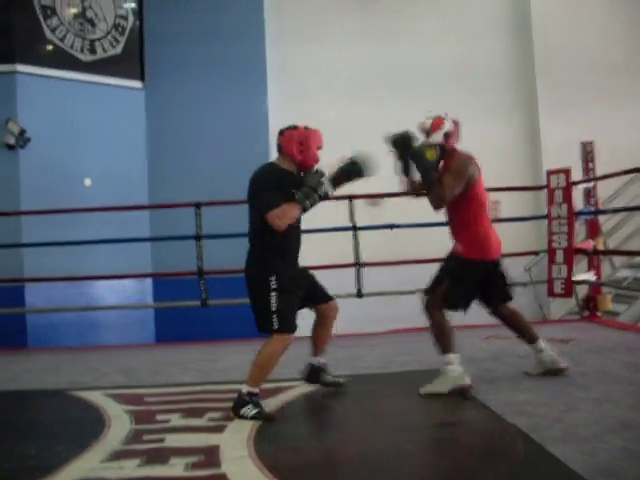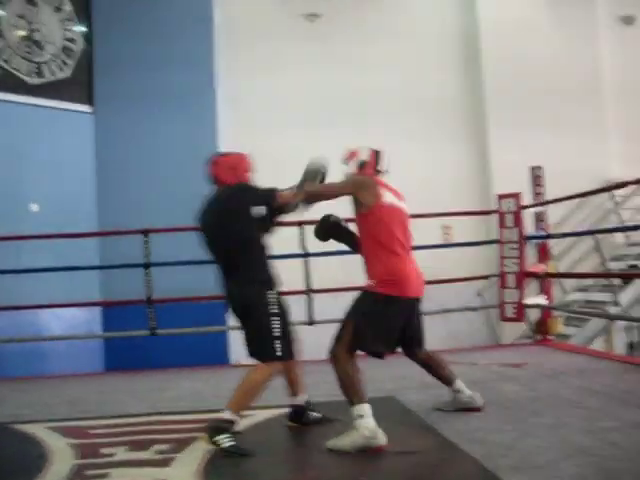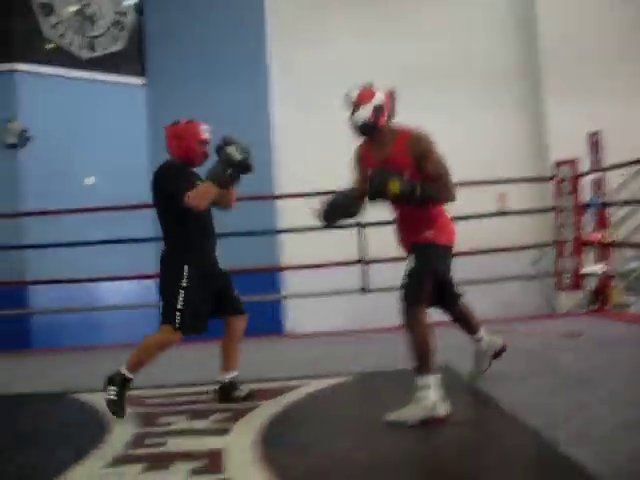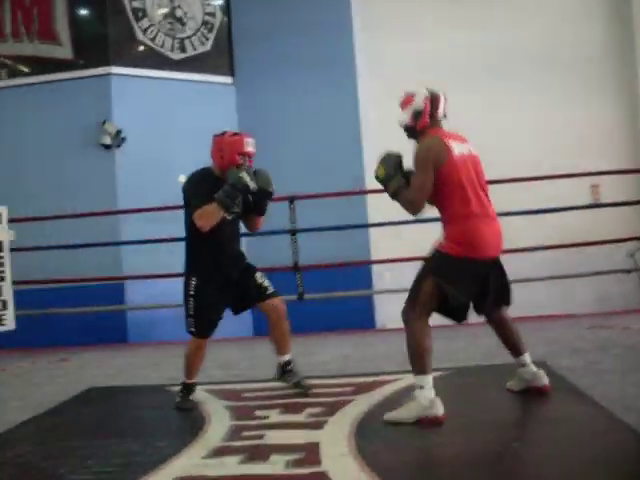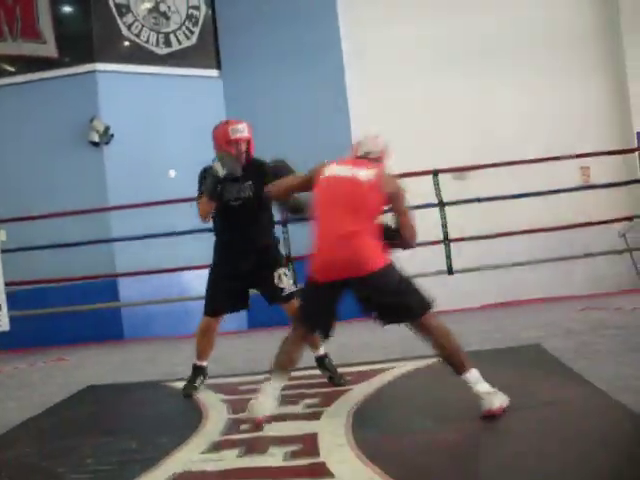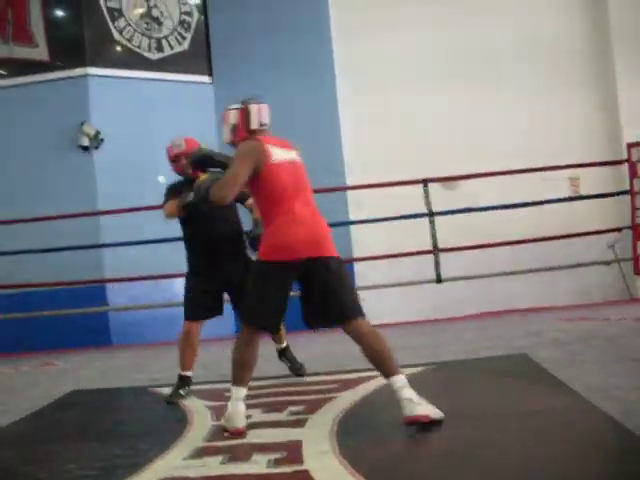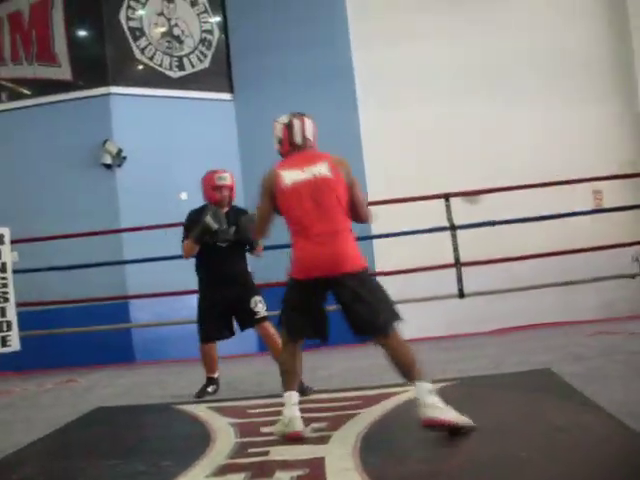
dt=0.5s
person 1, frame 1
left shoulder: (463, 163)
right shoulder: (447, 165)
left elbow: (439, 201)
right elbow: (415, 188)
left wrist: (427, 166)
right wrist: (406, 156)
left hip: (472, 248)
right hip: (487, 246)
left knee: (434, 304)
right knee: (499, 306)
left ankle: (453, 372)
right ankle: (548, 356)
person 1, frame 2
left shoulder: (363, 185)
right shoulder: (394, 198)
left elbow: (312, 195)
left wrist: (307, 190)
right wrist: (339, 231)
left hip: (386, 284)
right hip: (409, 282)
left knee: (341, 351)
right knee: (414, 349)
left ankle: (365, 427)
right ankle: (464, 395)
person 1, frame 3
left shoulder: (416, 142)
right shoulder: (364, 152)
left elbow: (447, 193)
right elbow: (360, 193)
left wrist: (405, 189)
right wrist: (344, 202)
left hip: (432, 232)
right hip: (412, 234)
left knee: (413, 309)
right knee: (444, 298)
left ankle: (429, 398)
right ankle: (486, 344)
person 1, frame 4
left shoulder: (428, 146)
right shoulder: (460, 142)
left elbow: (416, 205)
left wrist: (394, 183)
right wrist: (409, 181)
left hip: (462, 242)
right hip: (488, 238)
left knee: (415, 314)
right knee: (494, 310)
left ankle: (426, 399)
right ankle: (530, 372)
person 1, frame 5
left shoulder: (324, 171)
right shoulder: (387, 180)
left elbow: (273, 192)
right elbow: (408, 239)
left hip: (325, 264)
right hip: (367, 259)
left knee: (303, 331)
right knee: (427, 322)
left ankle: (265, 400)
right ankle: (484, 392)
person 1, frame 6
left shoulder: (251, 149)
right shoulder: (289, 149)
left elbow: (223, 197)
left wrist: (205, 185)
left hip: (279, 248)
right hip: (319, 242)
left knee: (250, 330)
right knee: (356, 323)
left ankle: (236, 410)
right ankle: (410, 400)
person 1, frame 7
left shoulder: (273, 177)
right shoulder: (336, 165)
left elbow: (257, 234)
right elbow: (364, 216)
left hip: (305, 269)
right hip: (346, 262)
left knee: (291, 340)
right knee: (387, 335)
left ankle: (290, 416)
right ankle: (432, 405)
person 2, frame 1
left shoulder: (295, 175)
right shoulder: (265, 178)
left elbow: (320, 189)
right elbow: (279, 221)
left wrist: (344, 174)
right wrist: (307, 194)
left hip: (289, 266)
right hip: (267, 270)
left knee: (328, 307)
right knee: (283, 335)
left ankle: (315, 368)
right ankle: (245, 398)
person 2, frame 2
left shoulder: (208, 213)
right shoulder: (238, 195)
right elbow: (287, 199)
left wrist: (264, 220)
right wrist: (310, 179)
left hip: (239, 290)
right hip: (256, 289)
left knee: (285, 350)
right knee: (269, 362)
left ankle: (300, 408)
right ankle: (221, 426)
person 2, frame 3
left shoulder: (189, 176)
right shoulder: (169, 173)
left elbow: (228, 200)
right elbow: (199, 202)
left wrist: (232, 171)
right wrist: (223, 166)
left hip: (205, 263)
right hip: (183, 266)
left knee: (237, 319)
right knee: (173, 333)
left ankle: (228, 384)
right ankle: (119, 382)
person 2, frame 4
left shoulder: (239, 181)
right shoulder: (198, 182)
left elbow: (254, 226)
right elbow: (204, 222)
left wrist: (260, 199)
right wrist: (231, 190)
left hip: (235, 265)
right hip: (204, 272)
left knee: (277, 308)
right knee: (201, 337)
left ankle: (286, 368)
right ankle: (187, 388)
person 2, frame 5
left shoulder: (260, 168)
right shoulder: (209, 174)
right elbow: (204, 214)
right wrist: (217, 181)
left hip: (264, 252)
right hip: (228, 258)
left knee: (293, 305)
right knee: (210, 319)
left ankle: (324, 361)
right ankle: (199, 371)
person 2, frame 6
right shoulder: (177, 189)
left elbow: (253, 204)
right elbow: (169, 212)
left wrist: (259, 224)
right wrist: (194, 196)
left hip: (237, 259)
right hip: (202, 266)
right knee: (191, 325)
left ankle: (284, 351)
right ankle: (184, 380)
person 2, frame 7
left shoulder: (241, 214)
right shoulder: (197, 217)
left elbow: (257, 251)
right elbow: (187, 252)
left wrist: (252, 242)
right wrist: (203, 231)
left hip: (242, 283)
right hip: (211, 289)
left knee: (266, 328)
right knee: (208, 341)
right ankle: (212, 380)
